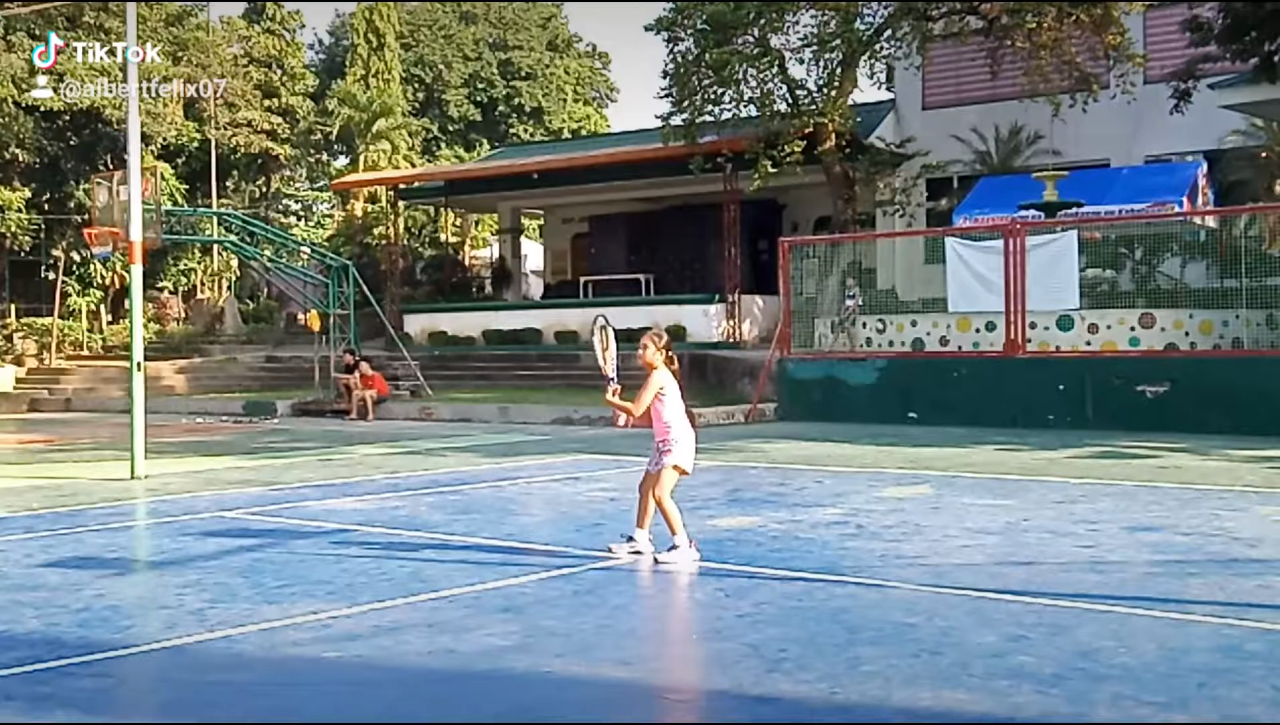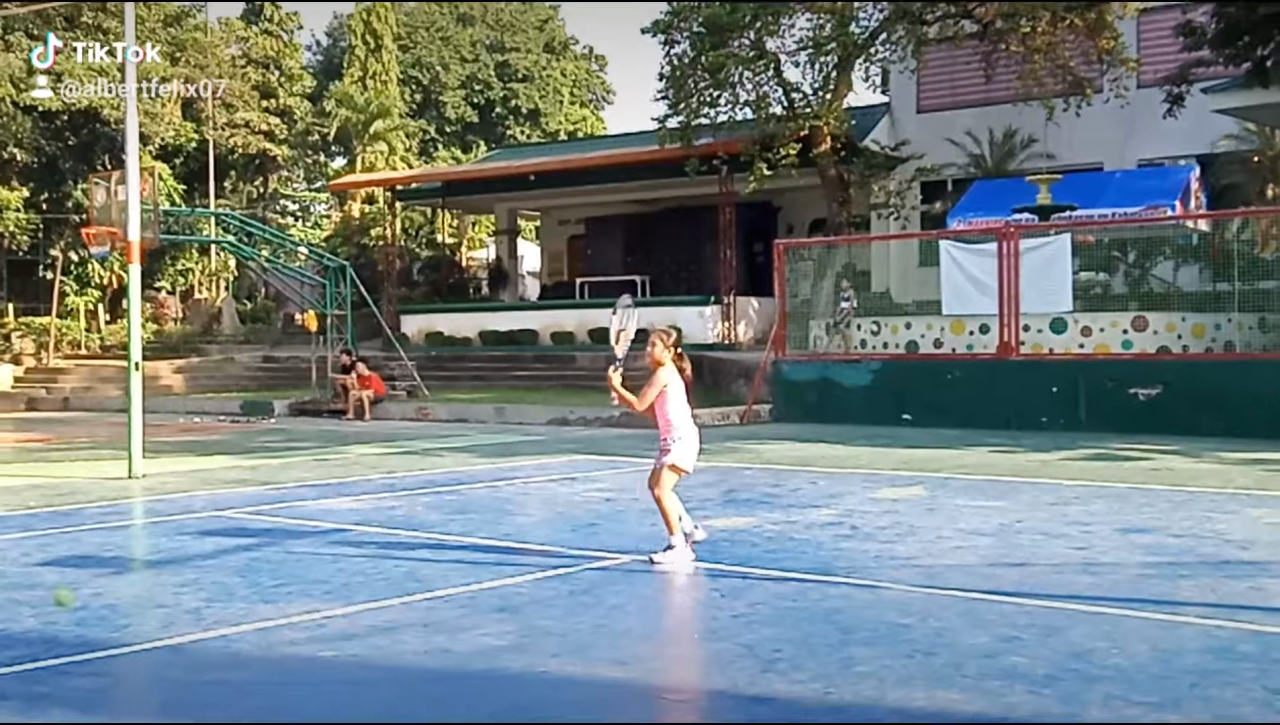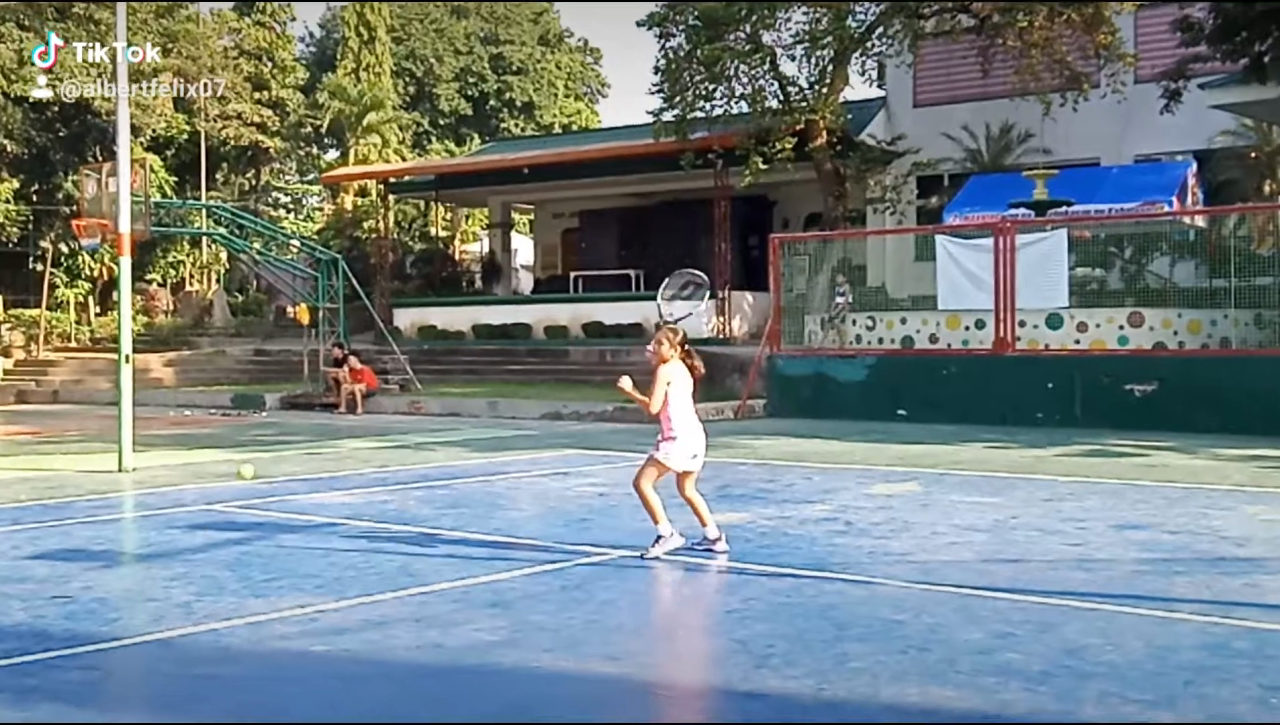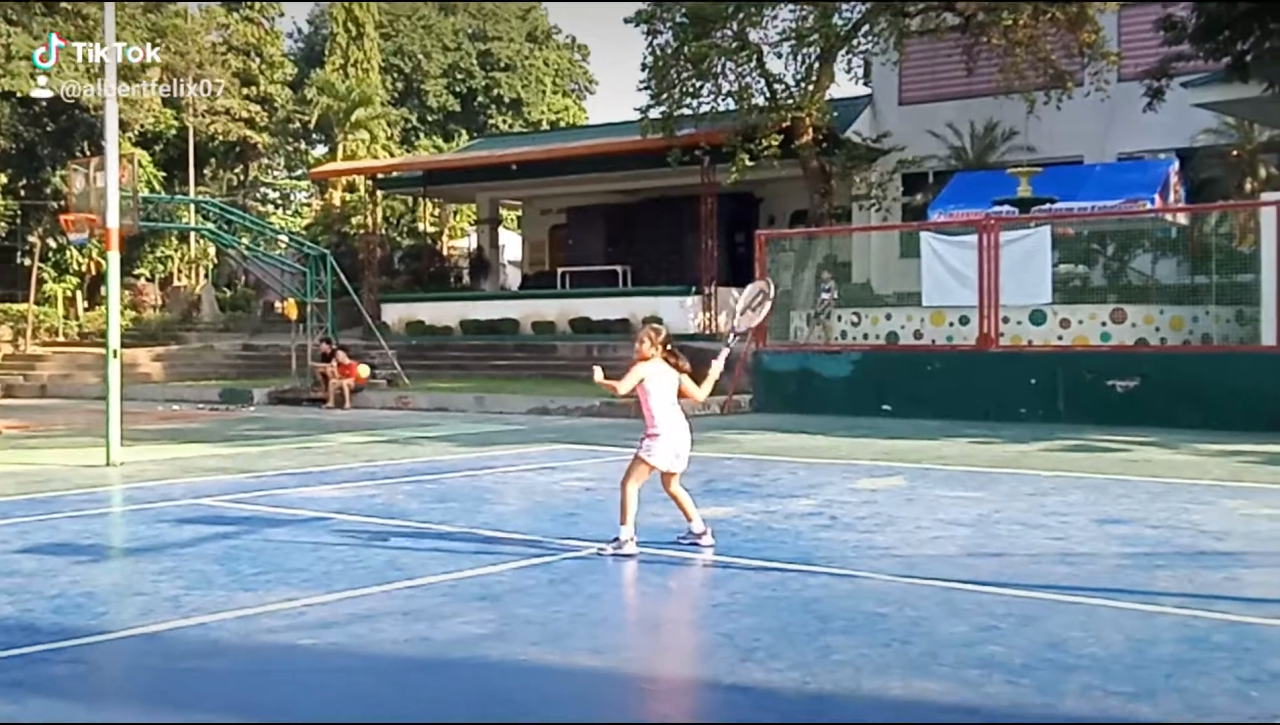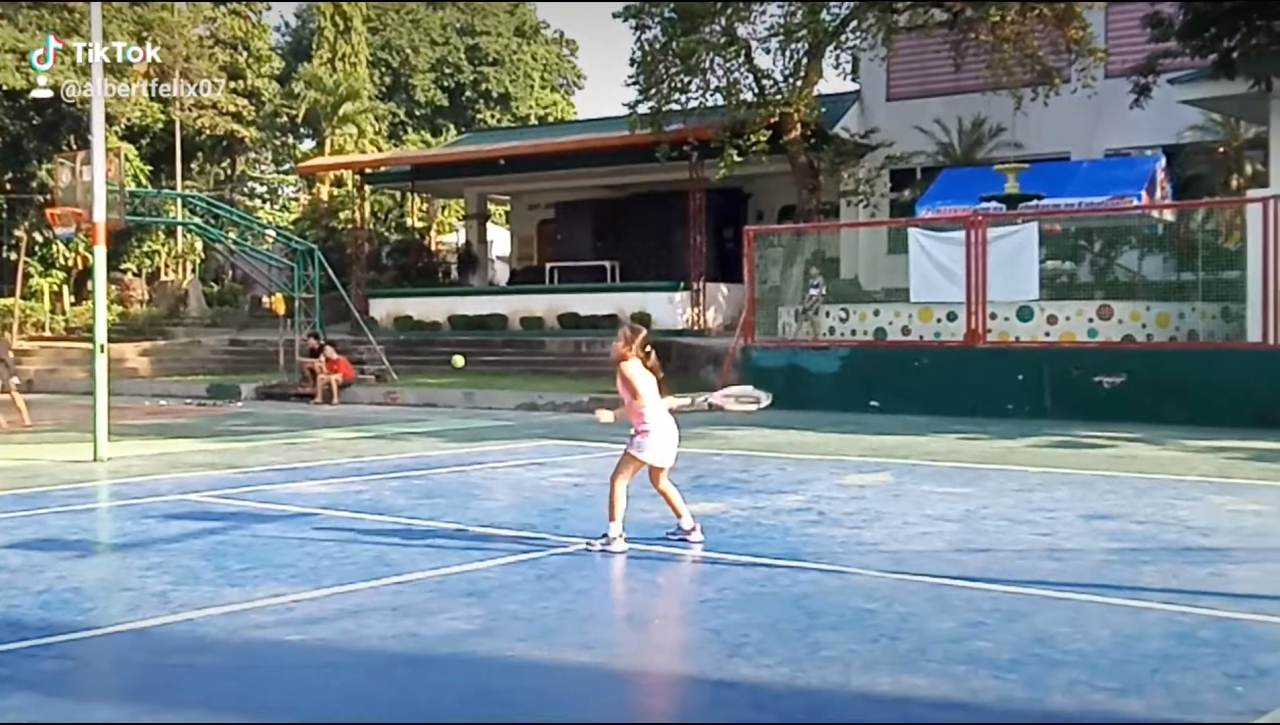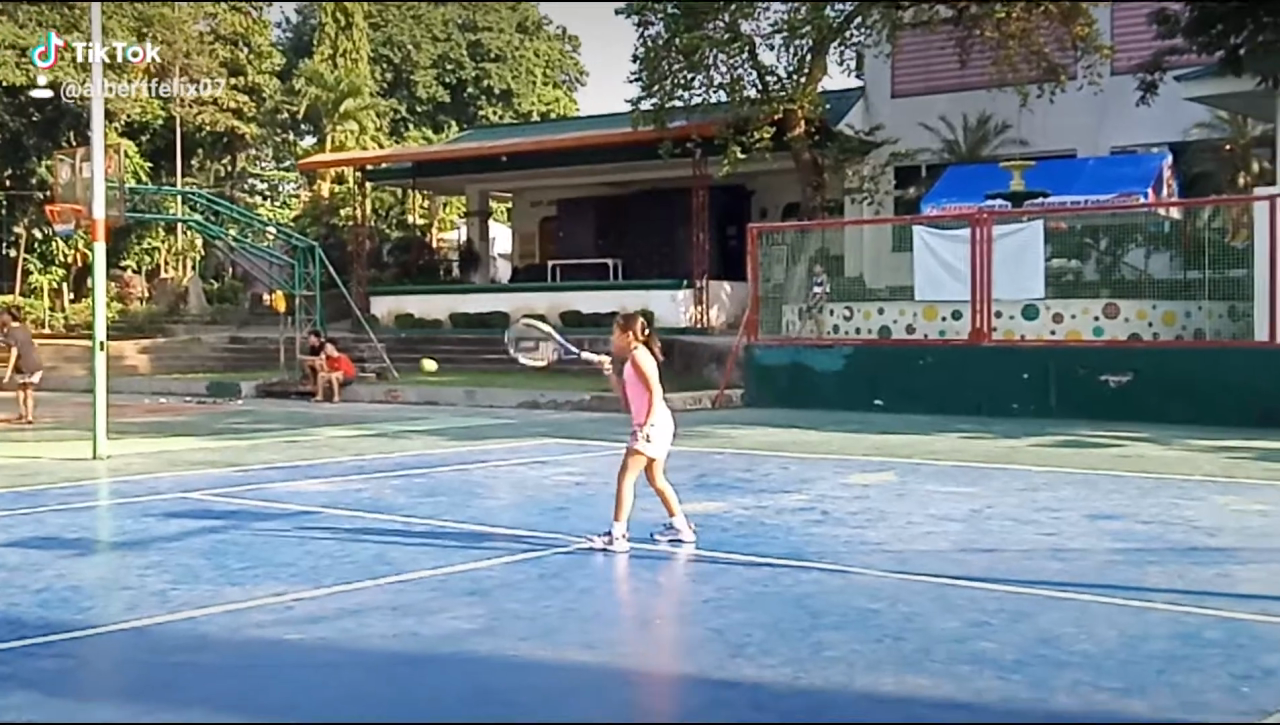
dt=0.2s
person 1, frame 1
left shoulder: (658, 377)
right shoulder: (657, 377)
left elbow: (636, 410)
right elbow: (650, 418)
left wrist: (611, 401)
right wrist: (628, 419)
left hip: (677, 442)
right hip: (665, 442)
left knee: (660, 493)
right knee: (646, 489)
left ankle: (684, 547)
right ankle: (638, 538)
person 1, frame 2
left shoulder: (663, 373)
right shoulder: (667, 373)
left elbow: (639, 405)
right elbow: (651, 405)
left wrist: (615, 387)
right wrist: (622, 394)
left hip: (680, 439)
right hip: (674, 440)
left knee: (660, 491)
right knee: (656, 487)
left ankle: (680, 547)
right ankle: (690, 529)
person 1, frame 3
left shoulder: (665, 370)
right shoulder: (683, 368)
left elbow: (653, 407)
left wrist: (630, 391)
left hip: (677, 438)
right hip: (693, 435)
left knee: (642, 483)
right knee: (687, 489)
left ankle: (666, 533)
right ankle: (715, 537)
person 1, frame 4
left shoulder: (641, 368)
right shoulder: (674, 370)
left elbow: (621, 389)
right elbow: (699, 396)
left wrist: (601, 380)
right wrist: (714, 372)
left hip: (661, 435)
right hip: (680, 433)
left knee: (629, 483)
right knee: (671, 485)
left ankle: (626, 539)
right ankle: (700, 530)
person 1, frame 5
left shoulder: (626, 368)
right shoulder: (643, 369)
left elbow: (641, 402)
left wrist: (614, 414)
left hip: (651, 432)
right hip: (663, 430)
left knee: (618, 480)
right knee: (660, 482)
left ankle: (614, 535)
right ankle: (689, 527)
person 1, frame 6
left shoulder: (640, 356)
right shoulder: (630, 359)
left elbow: (655, 392)
right elbow: (623, 394)
left wrist: (647, 424)
right wrist: (610, 373)
left hip: (654, 425)
right hip: (649, 426)
left knee: (625, 477)
right knee: (656, 478)
left ankle: (617, 535)
right ankle: (681, 527)
